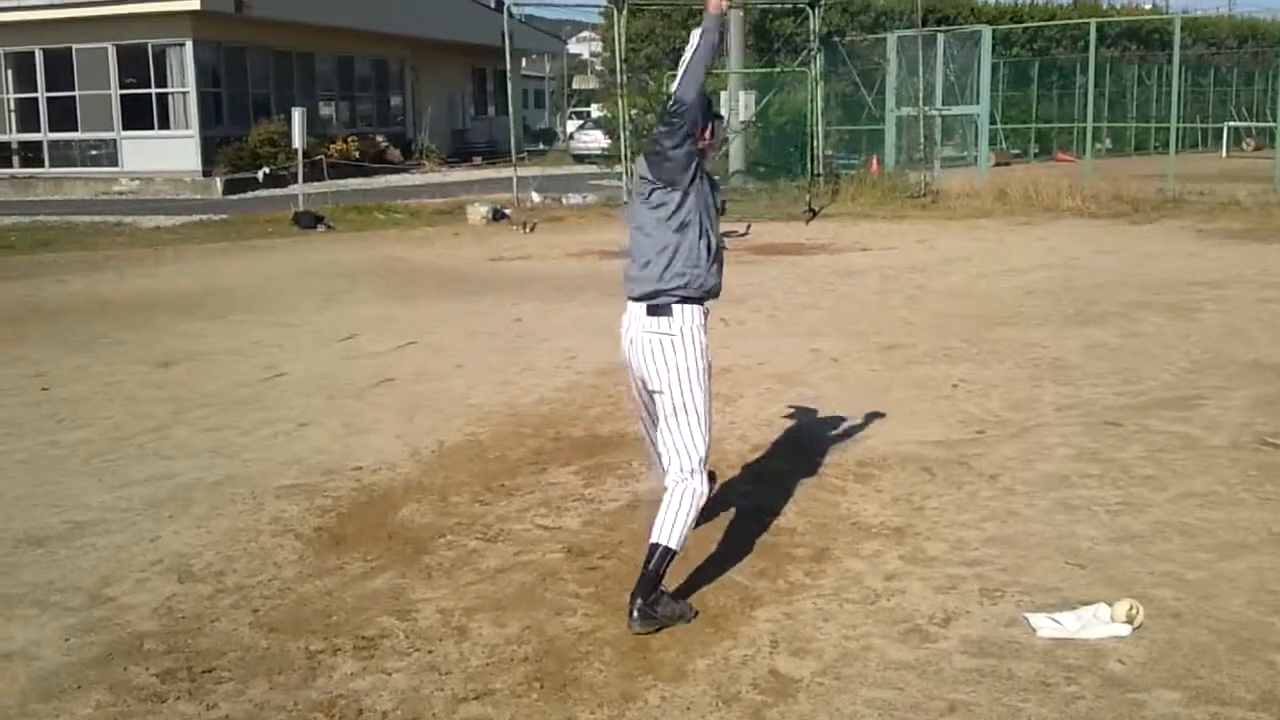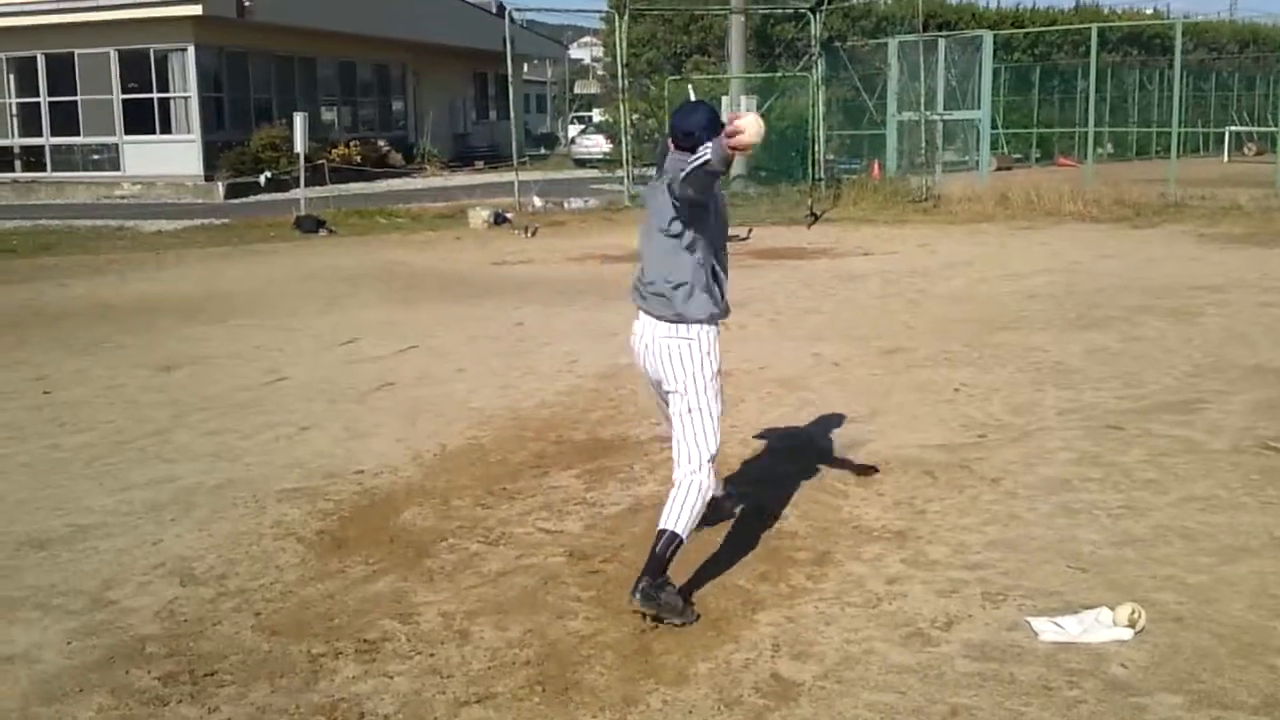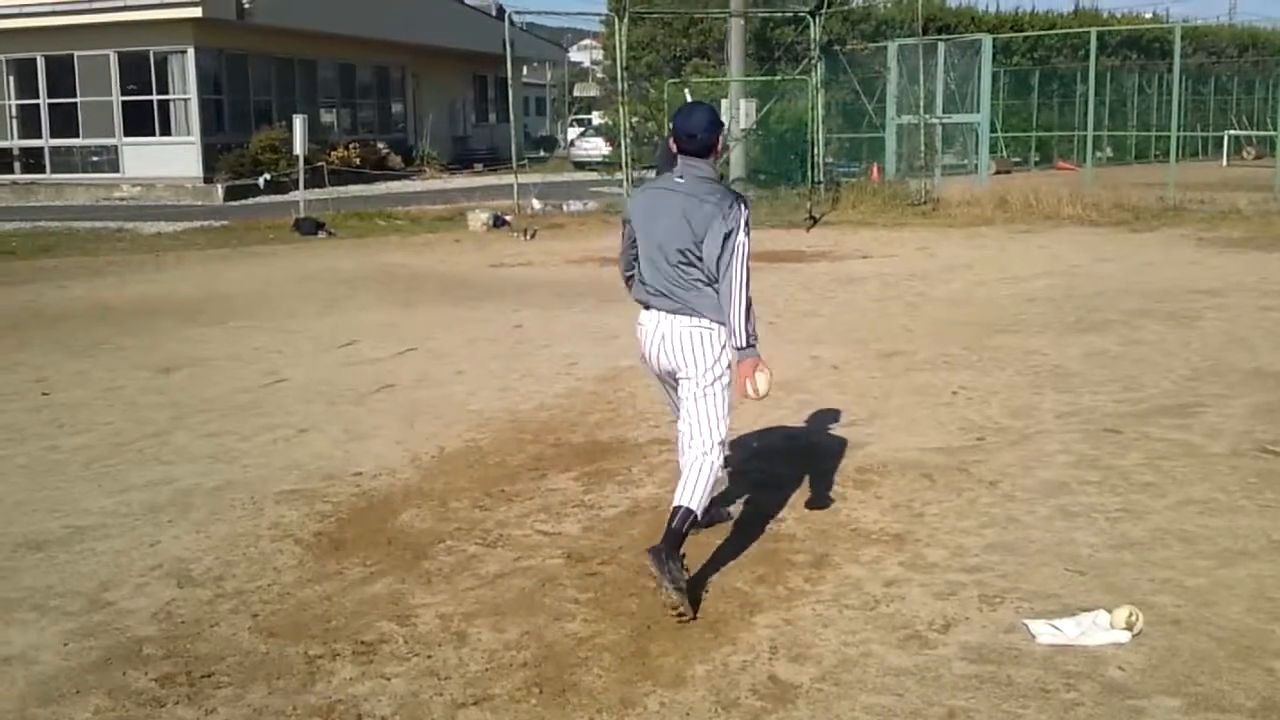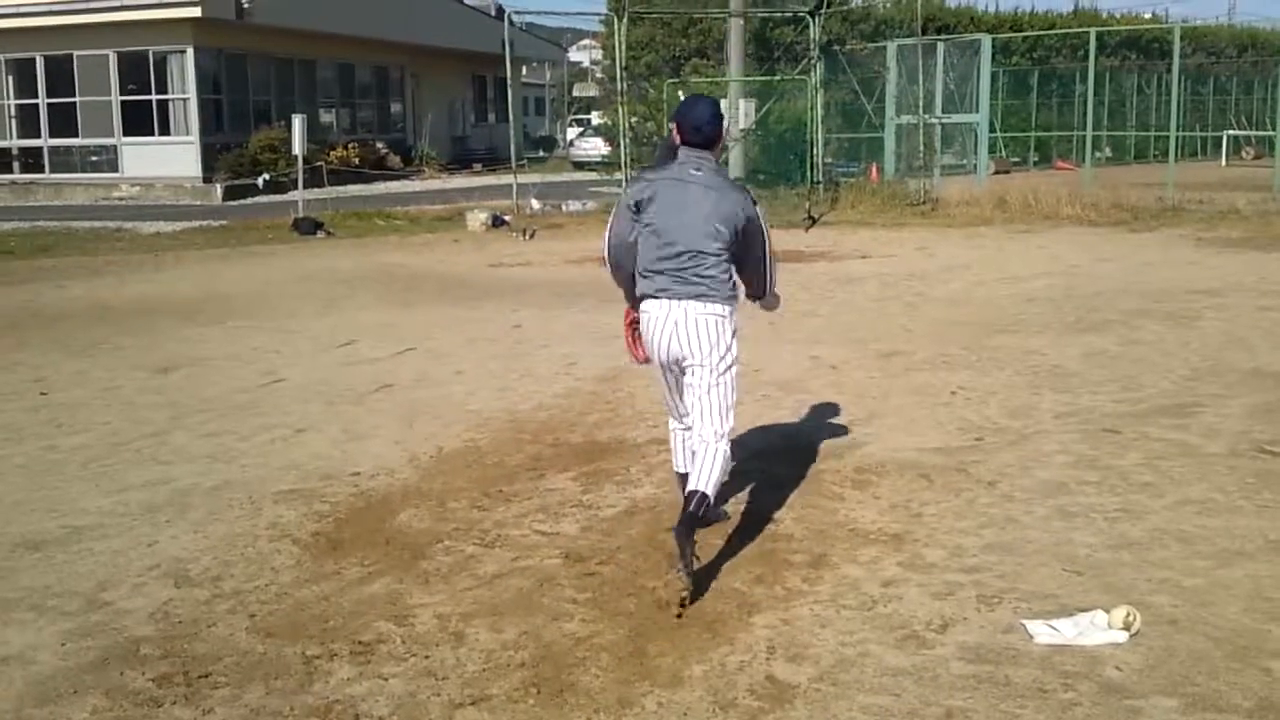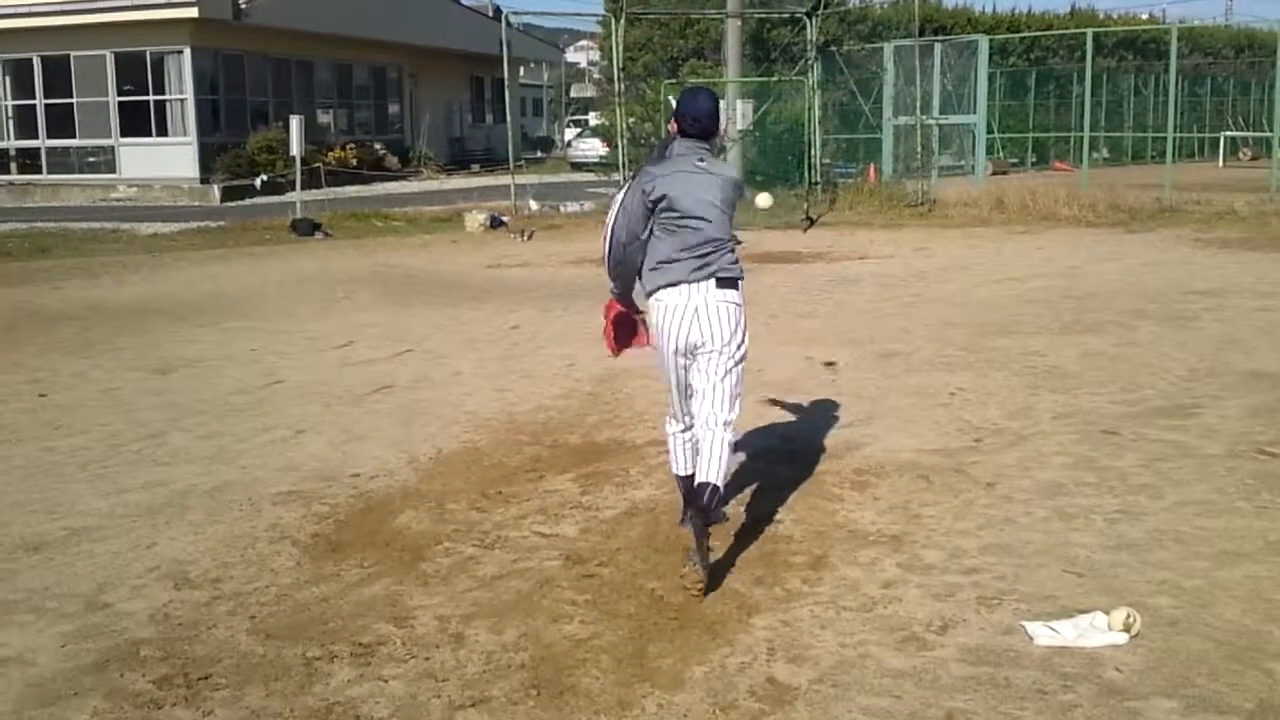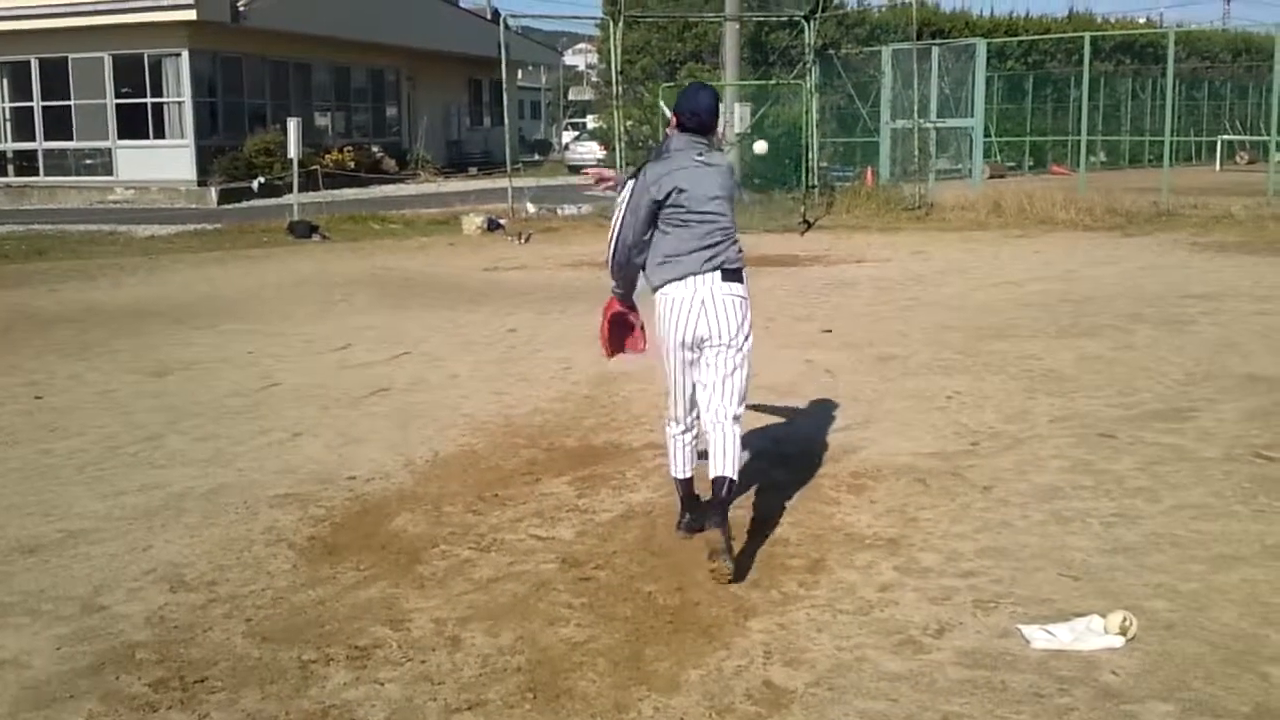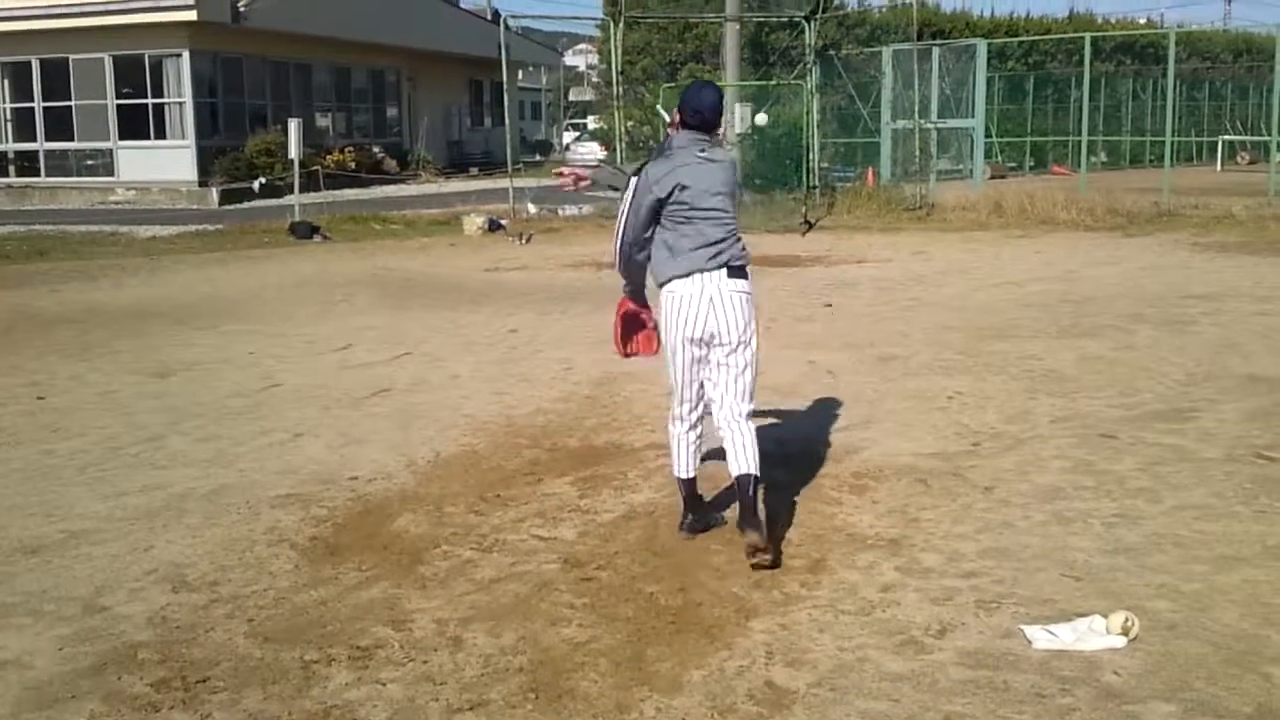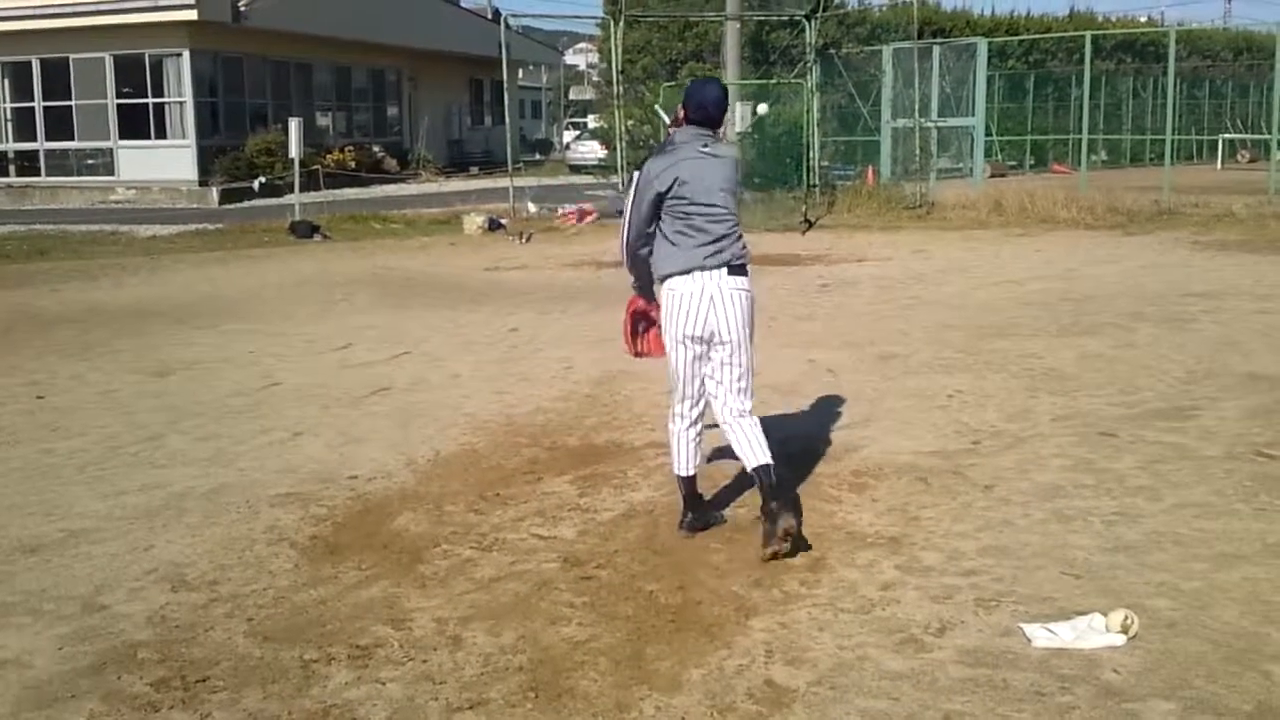
dt=0.1s
person 1, frame 1
left shoulder: (662, 171)
right shoulder: (669, 160)
right elbow: (684, 103)
left hip: (639, 323)
right hip: (674, 326)
left knee: (665, 438)
right knee: (687, 468)
left ankle: (683, 496)
right ankle: (647, 597)
person 1, frame 2
left shoulder: (659, 189)
right shoulder: (698, 190)
right elbow: (689, 174)
right wrist: (724, 148)
left hip: (647, 333)
right hip: (690, 340)
left knee: (685, 434)
right knee: (698, 464)
left ankle: (704, 504)
right ankle: (653, 580)
person 1, frame 3
left shoulder: (643, 196)
right shoulder: (729, 205)
left elbow: (628, 265)
right elbow: (733, 280)
right wrist: (746, 348)
left hip: (651, 327)
right hip: (700, 332)
left knee: (690, 424)
right knee: (705, 450)
left ankle: (692, 509)
right ankle: (667, 551)
person 1, frame 4
left shoulder: (645, 186)
right shoulder: (739, 197)
left elbow: (617, 252)
right elbow: (756, 259)
left wrist: (635, 297)
right wrist: (765, 293)
left hip: (663, 315)
right hip: (712, 317)
left knee: (683, 417)
right knee: (714, 434)
left ankle: (694, 503)
right ankle: (689, 529)
person 1, frame 5
left shoulder: (650, 179)
right shoulder: (728, 179)
left elbow: (621, 244)
left wrist: (624, 295)
left hip: (669, 305)
right hip: (721, 303)
left knee: (682, 417)
right knee: (716, 425)
left ankle: (694, 506)
right ankle: (701, 521)
person 1, frame 6
left shoulder: (652, 175)
right shoulder: (725, 169)
left elbow: (626, 244)
left wrist: (623, 293)
right wrist: (629, 181)
left hip: (677, 300)
right hip: (728, 296)
left knee: (683, 415)
right knee: (726, 417)
left ankle: (692, 508)
right ankle: (717, 515)
person 1, frame 7
left shoulder: (656, 172)
right shoulder: (726, 165)
left elbow: (630, 243)
left wrist: (635, 294)
right wrist: (594, 177)
left hip: (681, 296)
right hip: (732, 292)
left knee: (686, 412)
right knee: (734, 413)
left ankle: (694, 508)
right ankle: (750, 514)
person 1, frame 8
left shoulder: (658, 165)
right shoulder: (728, 161)
left elbow: (636, 236)
left wrist: (644, 288)
left hip: (683, 290)
right hip: (733, 288)
left knee: (685, 406)
right knee: (735, 405)
left ankle: (692, 507)
right ankle: (776, 500)
